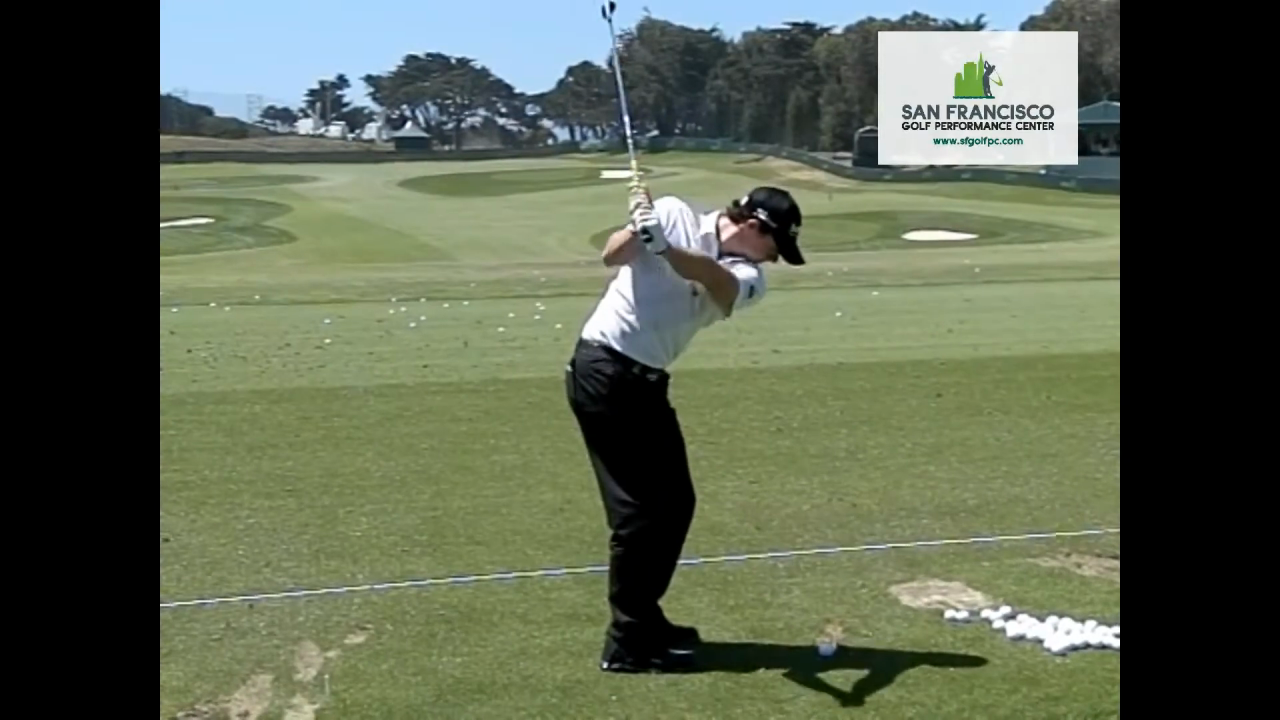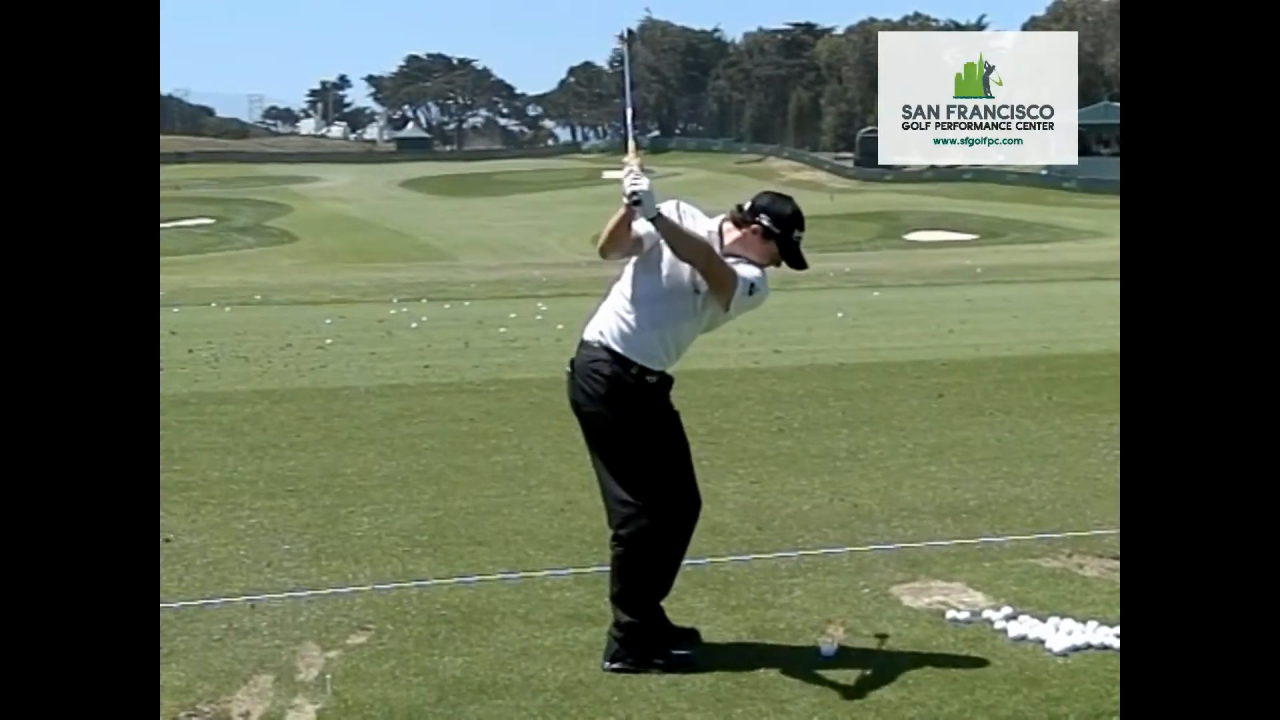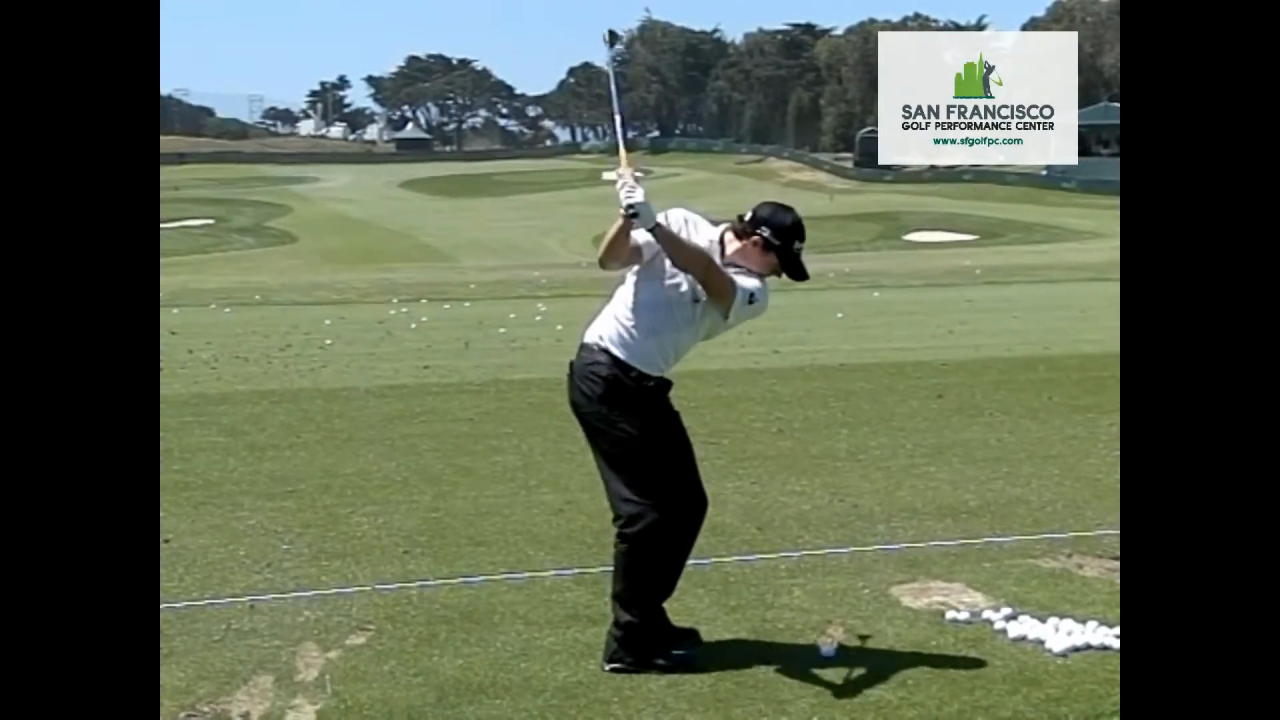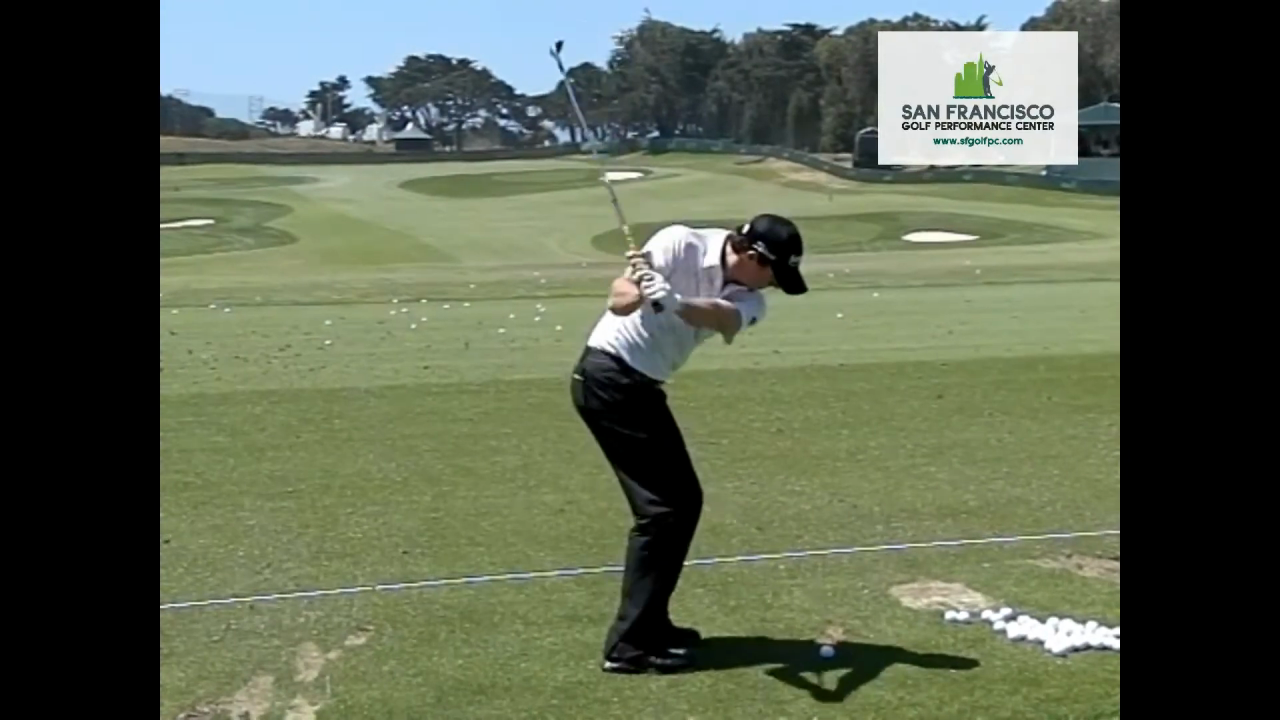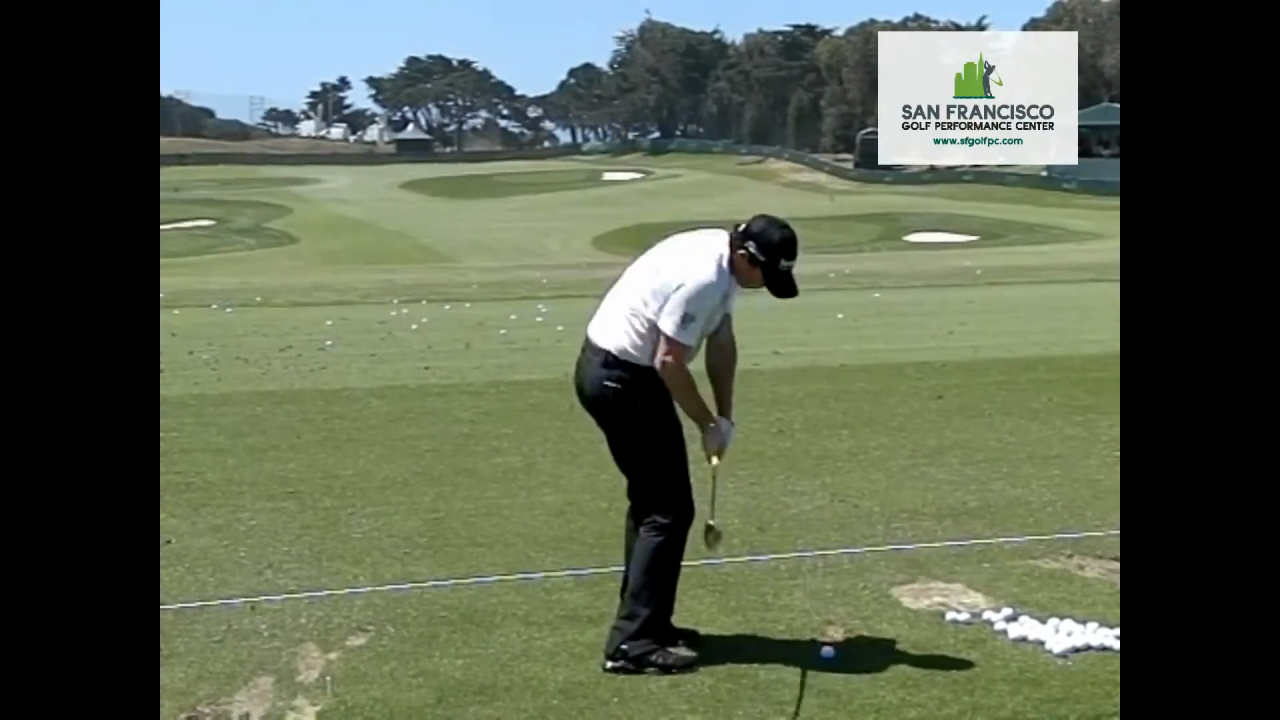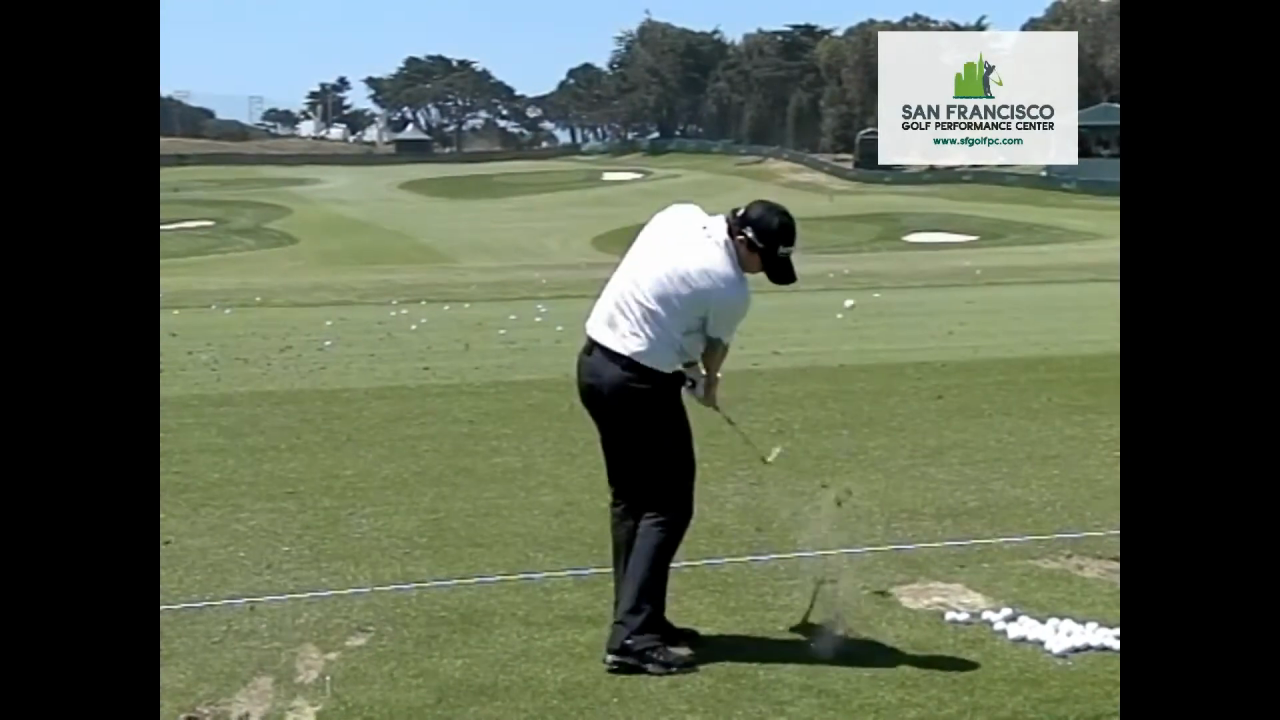
dt=0.3s
person 1, frame 1
left shoulder: (747, 276)
right shoulder: (674, 214)
left elbow: (712, 277)
right elbow: (612, 255)
left wrist: (667, 249)
right wrist: (637, 233)
left hip: (647, 380)
right hip: (604, 369)
left knee: (674, 503)
right knee: (637, 508)
left ankle: (644, 618)
right ankle: (627, 642)
person 1, frame 2
left shoulder: (752, 282)
right shoulder: (681, 216)
left elbow: (705, 262)
right elbow: (610, 248)
left wrist: (655, 215)
right wrist: (630, 208)
left hip: (649, 383)
right hip: (603, 372)
left knee: (680, 505)
right knee: (638, 511)
left ankle: (647, 619)
right ankle: (629, 642)
person 1, frame 3
left shoulder: (752, 292)
right shoulder: (683, 223)
left elbow: (705, 272)
right elbow: (611, 260)
left wrist: (652, 224)
right wrist: (628, 220)
left hip: (648, 387)
right hip: (603, 375)
left knee: (686, 505)
right knee: (644, 510)
left ankle: (647, 618)
right ankle: (630, 642)
person 1, frame 4
left shoulder: (751, 301)
right shoulder: (682, 243)
left elbow: (718, 320)
right elbow: (619, 301)
left wrist: (674, 304)
right wrist: (642, 288)
left hip: (640, 384)
right hip: (609, 377)
left knee: (684, 501)
right knee: (662, 506)
left ankle: (647, 621)
right ankle: (629, 643)
person 1, frame 5
left shoulder: (726, 269)
right shoulder: (702, 276)
left elbow: (721, 340)
right elbow: (668, 362)
left wrist: (724, 414)
right wrist: (707, 424)
left hip: (609, 371)
right hip: (623, 379)
left knee: (651, 500)
right knee: (668, 509)
left ankle: (645, 620)
right ankle: (632, 642)
person 1, frame 6
left shoulder: (680, 215)
right shoulder: (731, 292)
right elbow: (714, 351)
right wrist: (708, 382)
left hip: (595, 363)
right hip: (642, 382)
left knee: (630, 496)
right knee: (668, 505)
left ankle: (636, 617)
right ankle: (632, 636)
